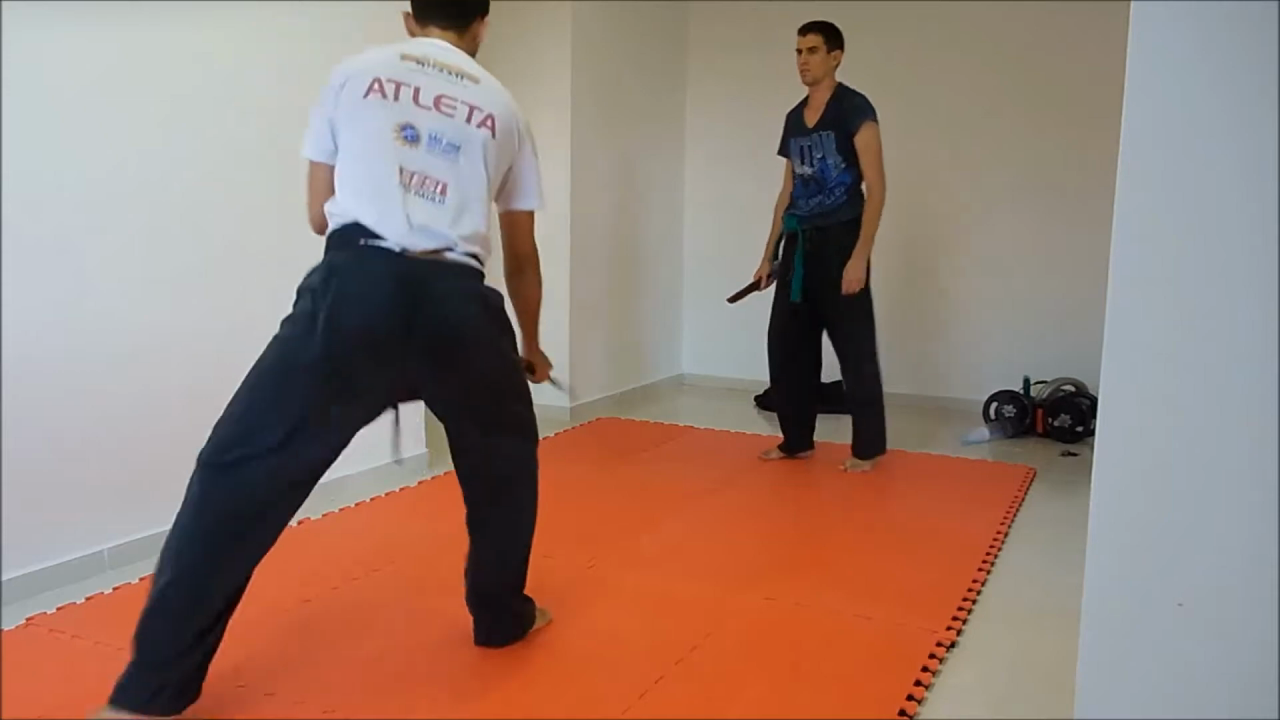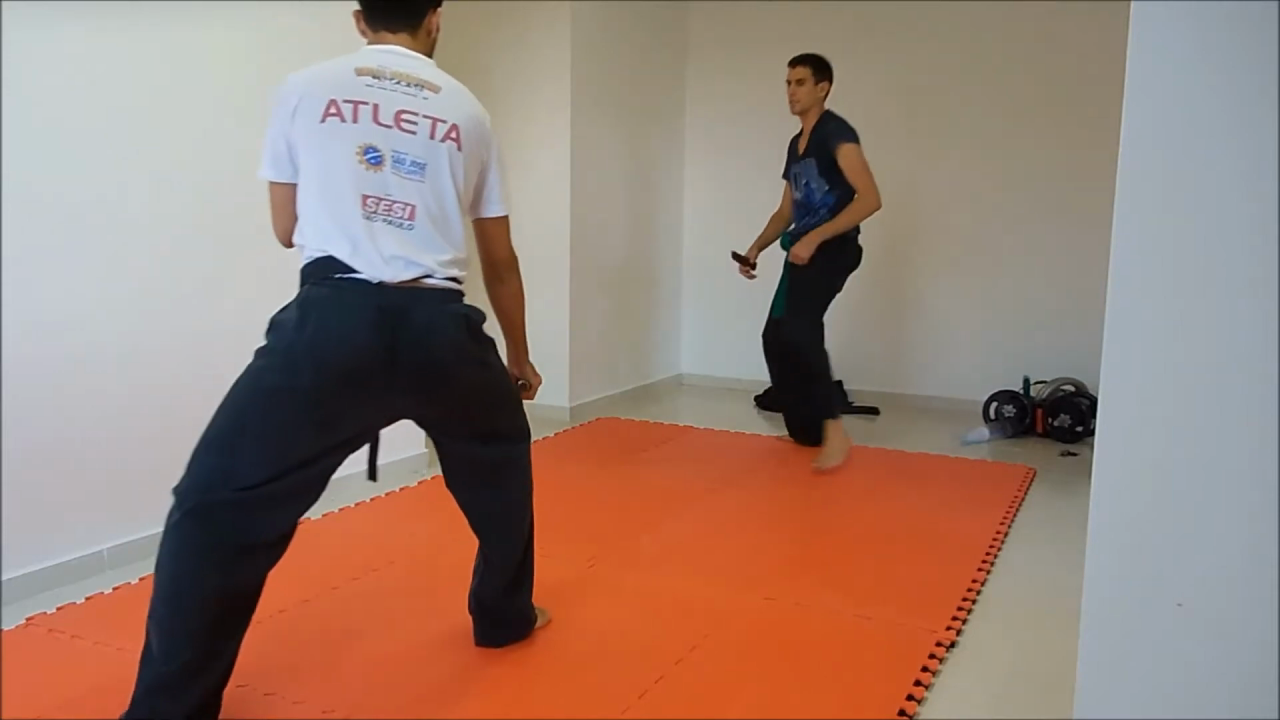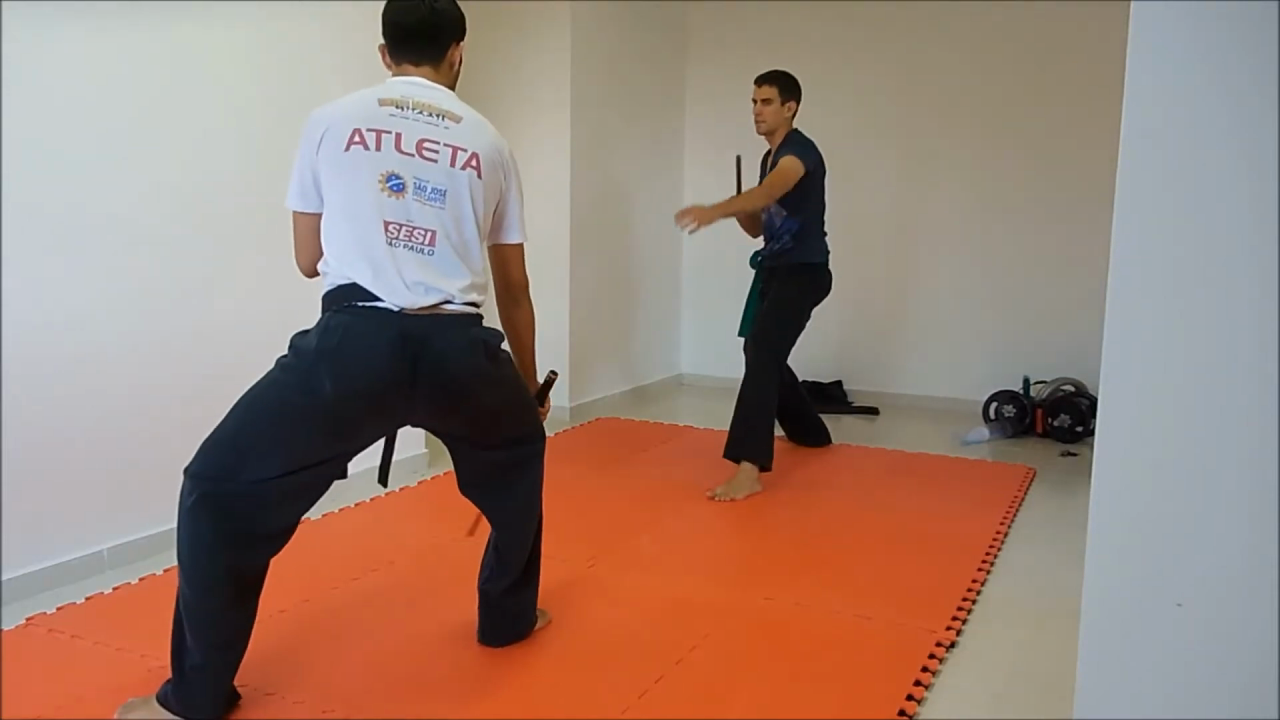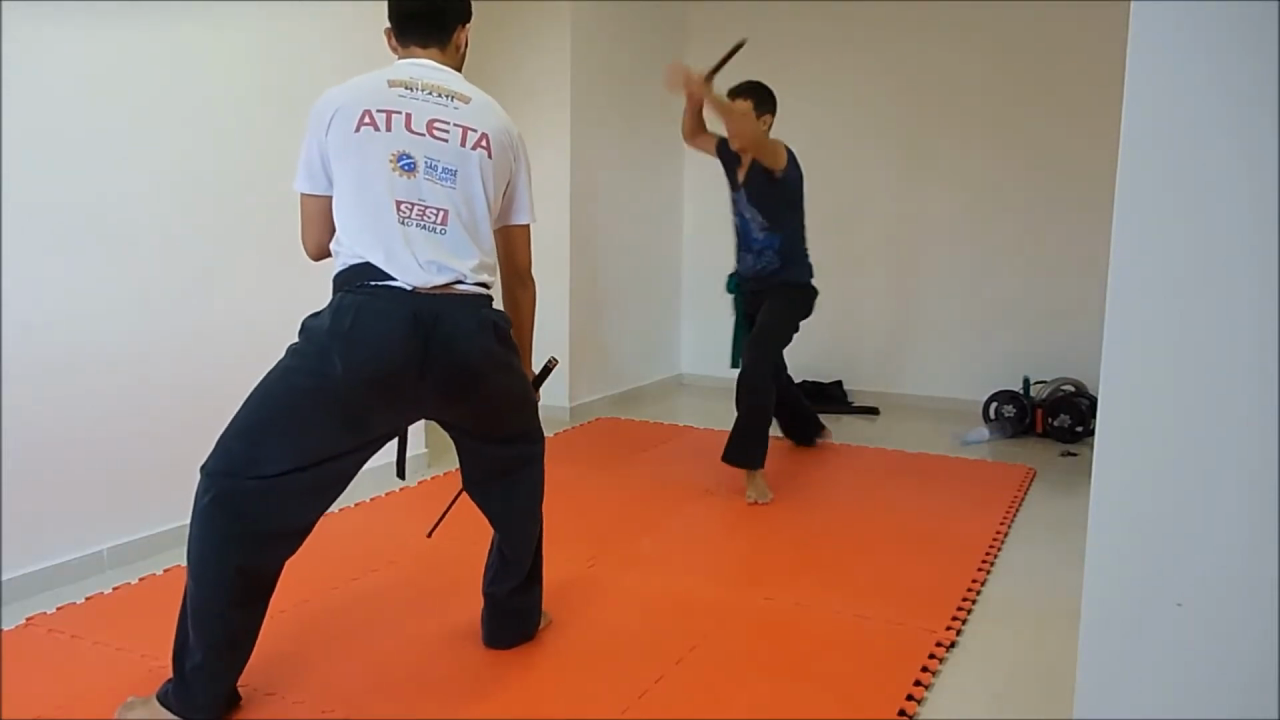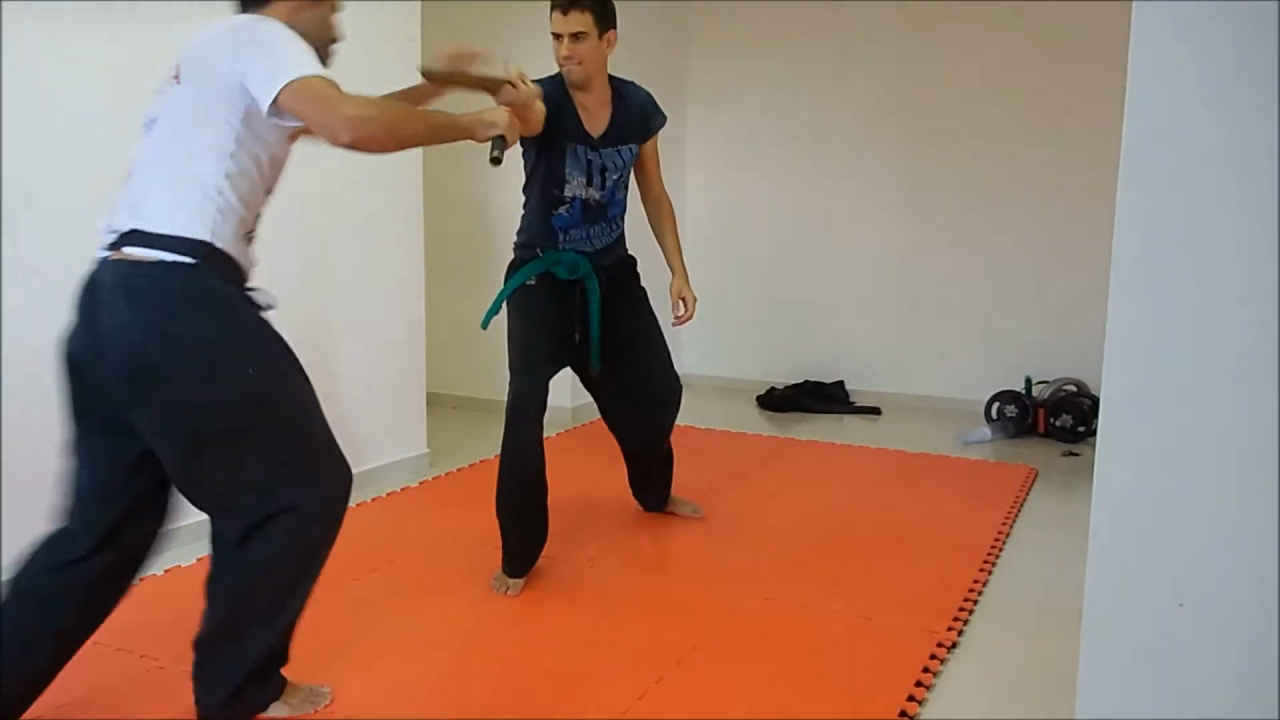
dt=1s
person 1, frame 1
left shoulder: (358, 75)
right shoulder: (503, 107)
left elbow: (320, 213)
right elbow: (522, 253)
right wrist: (530, 345)
left hip: (357, 289)
right hip: (456, 300)
left knee: (246, 466)
right knee: (505, 451)
right ankle: (503, 616)
person 1, frame 2
left shoulder: (306, 88)
right shoulder: (466, 110)
left elbow: (287, 228)
right elbow: (500, 262)
right wrist: (519, 358)
left hip: (335, 321)
right hip: (436, 327)
left knee: (218, 503)
right knee: (499, 453)
right ankle: (504, 615)
person 1, frame 3
left shoulder: (332, 121)
right shoulder: (487, 141)
left elbow: (309, 259)
right elbow: (513, 287)
right wrist: (529, 383)
left hip: (355, 343)
right hip: (454, 350)
left knee: (221, 489)
right knee: (516, 453)
right ankle: (509, 614)
person 1, frame 4
left shoulder: (341, 103)
right shoulder: (497, 123)
left elbow: (317, 240)
right elbow: (519, 271)
right wrist: (520, 364)
left hip: (366, 325)
right hip: (466, 330)
left knee: (242, 486)
right knee: (514, 461)
right ankle: (514, 615)
person 1, frame 5
left shoulder: (212, 61)
left elbow: (333, 118)
right elbow: (351, 127)
left wrist: (433, 85)
right wrist: (469, 123)
left hip: (115, 301)
right hip: (178, 302)
left knee: (105, 520)
right knee: (302, 486)
person 2, frame 1
left shoulder: (855, 109)
right shoulder: (794, 118)
left elbow: (875, 187)
left wrist: (861, 256)
right wrist: (769, 255)
left hip: (839, 241)
right hip: (798, 243)
left knee: (853, 345)
right knee: (787, 344)
left ankle: (869, 447)
right ankle: (797, 440)
person 2, frame 2
left shoulder: (837, 134)
right shoulder: (796, 144)
left elbow: (869, 199)
left wrist: (815, 238)
right wrist: (757, 247)
left hip: (831, 249)
right hip: (802, 252)
left knee: (797, 326)
right knee: (777, 337)
left ankle: (831, 425)
right ankle: (806, 429)
person 2, frame 3
left shoulder: (799, 151)
right shoulder: (769, 157)
left elbow: (765, 194)
left wrist: (714, 211)
right wrist: (743, 216)
left hip: (803, 272)
right hip: (776, 270)
left knee: (761, 354)
right knee: (764, 355)
left ankle: (749, 470)
right ankle: (810, 432)
person 2, frame 4
left shoulder: (776, 158)
right shoulder: (734, 155)
left elbow: (750, 140)
left wrist: (706, 93)
right wrist: (696, 99)
left hip: (786, 288)
right hip: (753, 288)
left knee: (756, 368)
right knee: (763, 369)
left ankle: (753, 468)
right ankle: (809, 430)
person 2, frame 5
left shoulder: (638, 107)
right shoulder: (545, 101)
left elbow: (654, 195)
right elbow: (524, 117)
left wrist: (679, 271)
left hip: (611, 273)
right hip: (542, 276)
left knee: (656, 391)
right knee: (525, 408)
left ankle: (655, 493)
right ankle: (519, 555)
